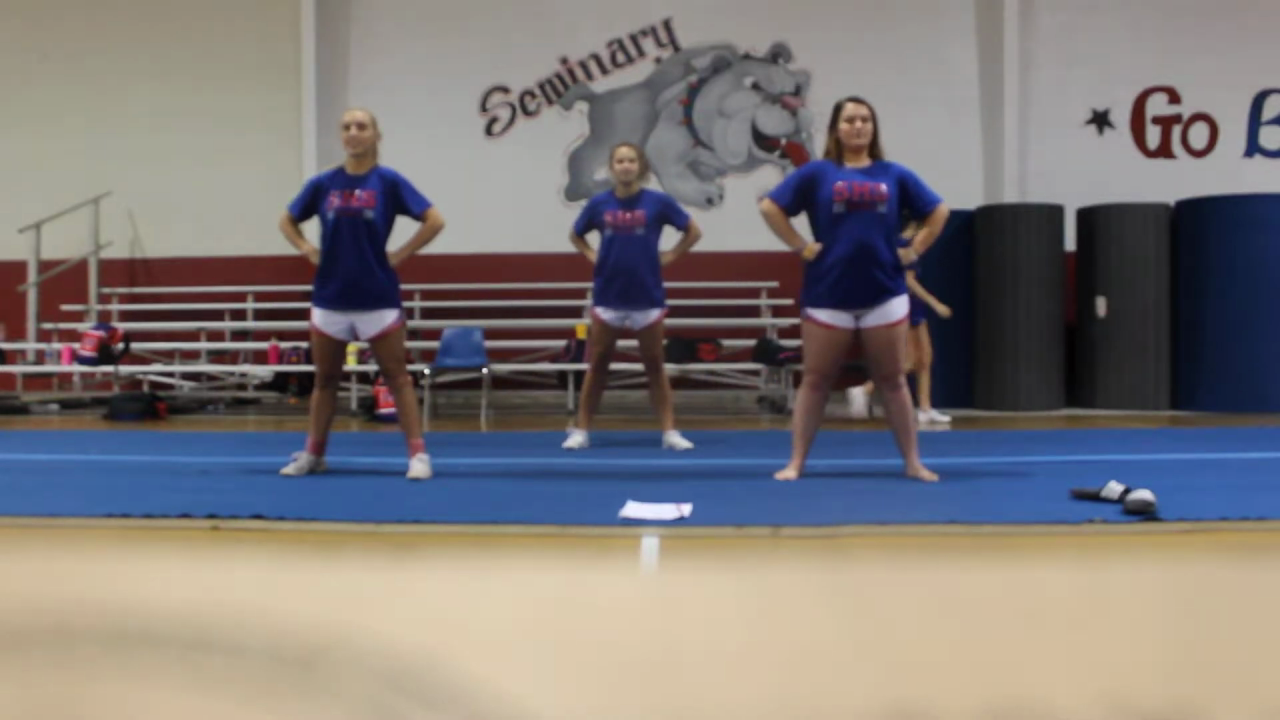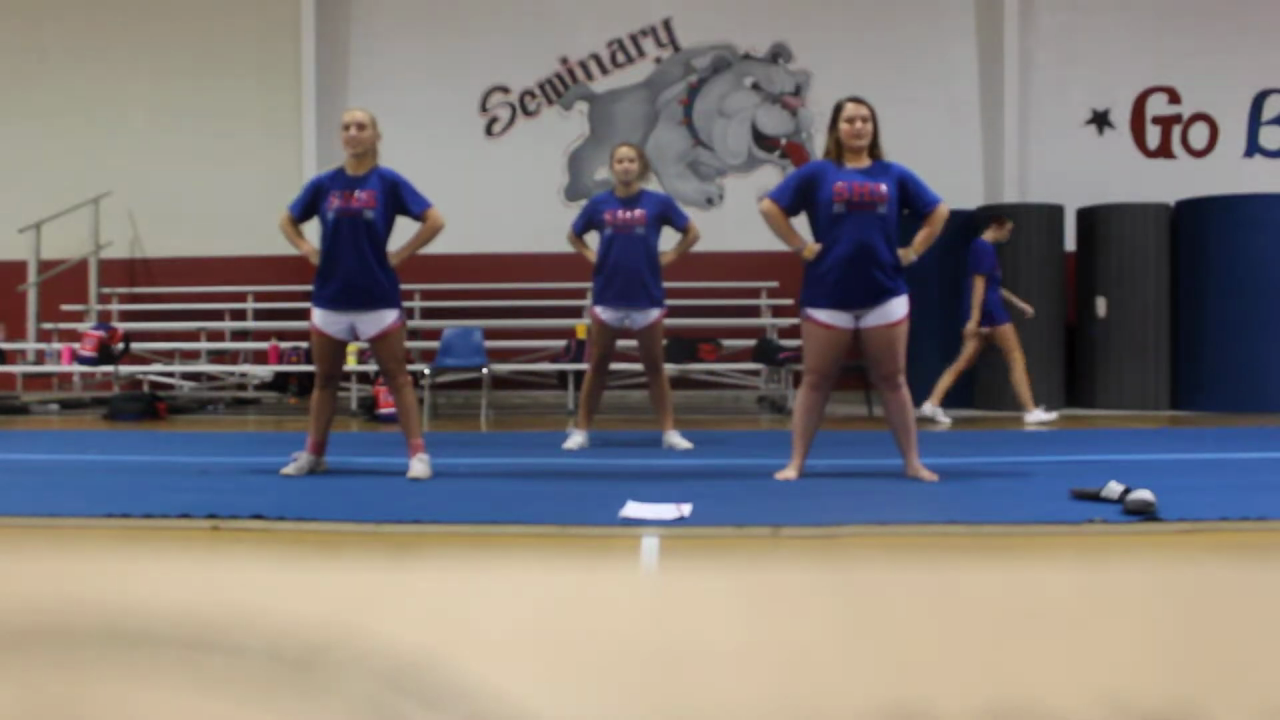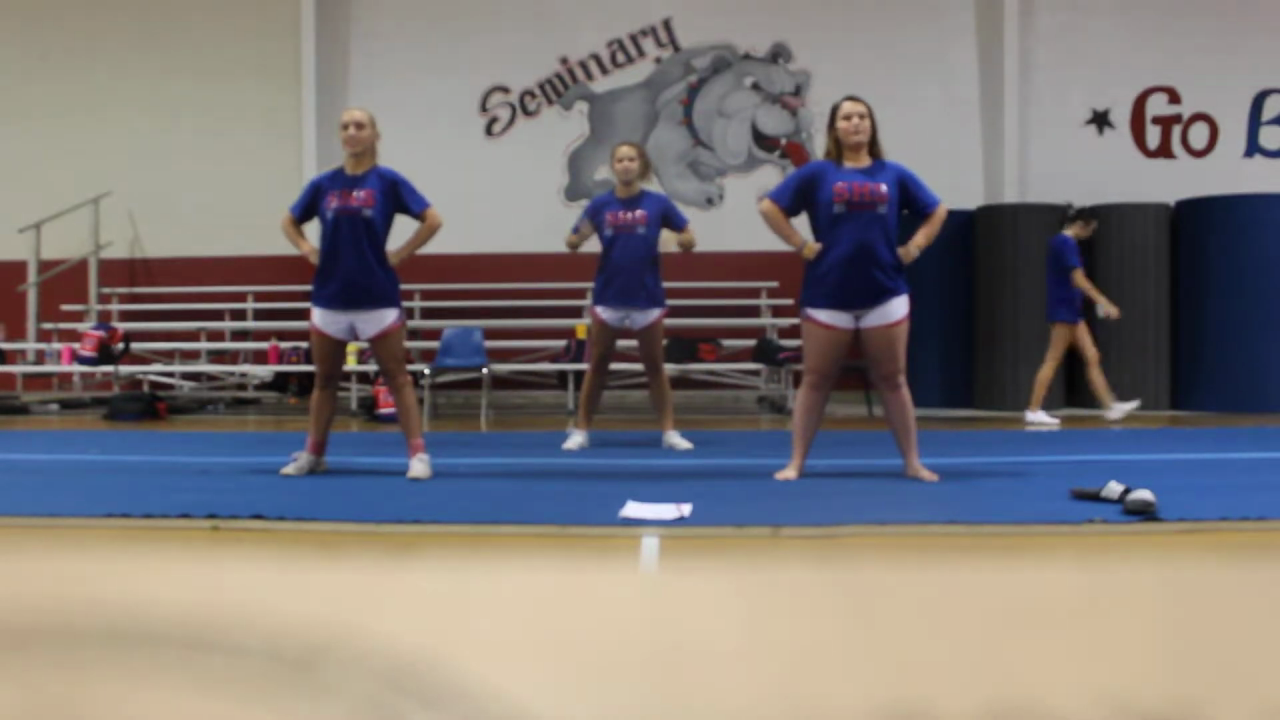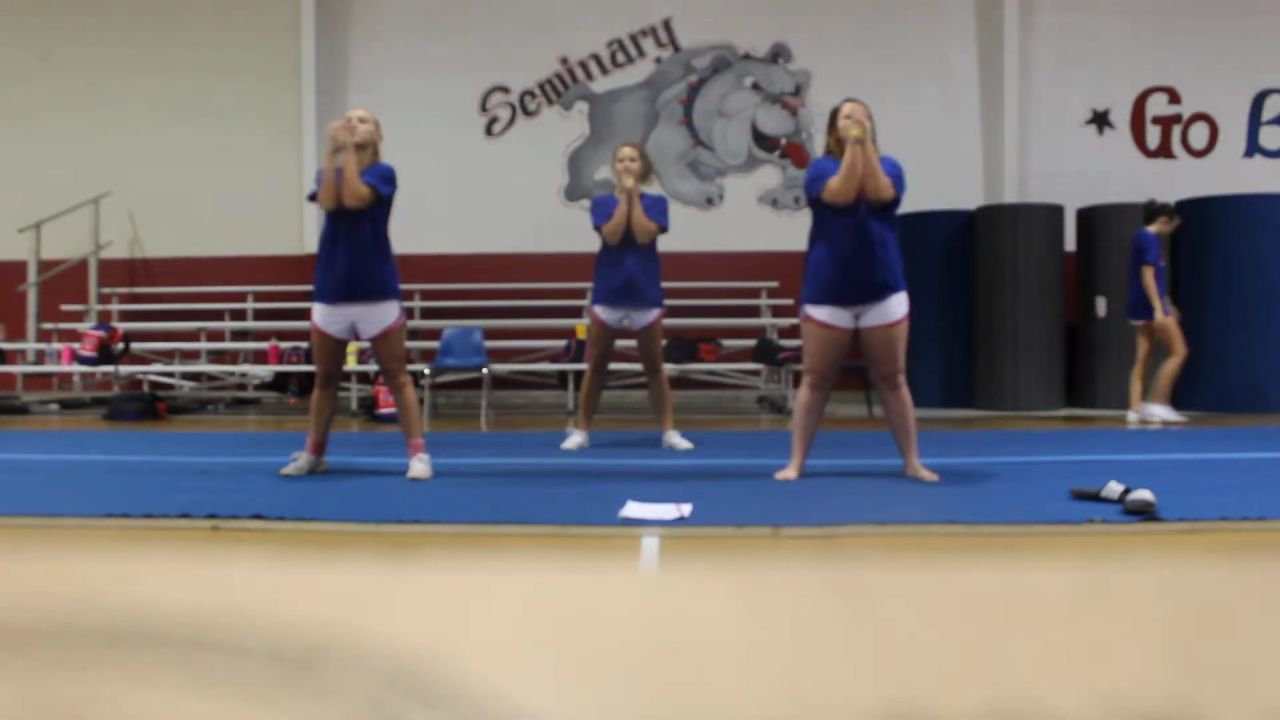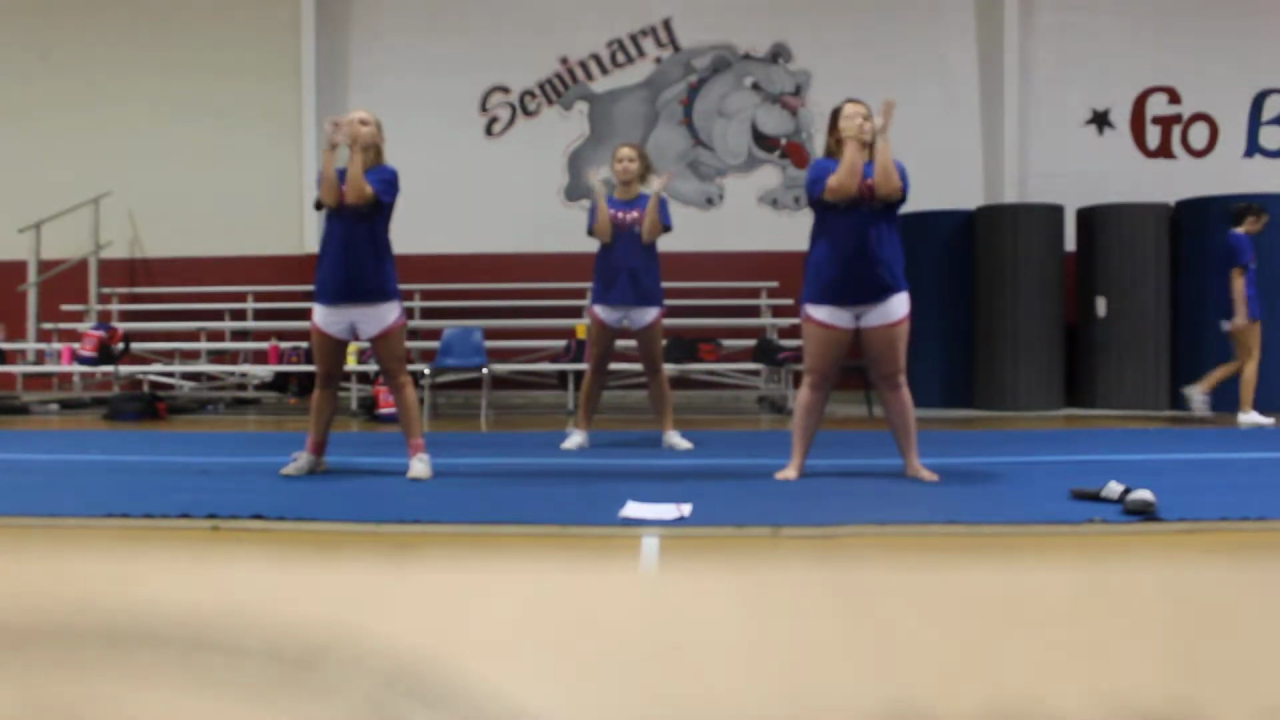
dt=0.4s
person 1, frame 1
left shoulder: (895, 174)
right shoulder: (817, 173)
left elbow: (938, 211)
right elbow: (770, 207)
left wrist: (913, 251)
right wrist: (801, 247)
left hip: (885, 294)
right hip: (828, 295)
left knee: (892, 381)
right knee: (816, 381)
left ankle: (913, 462)
right ankle: (796, 462)
person 1, frame 2
left shoulder: (894, 175)
right shoulder: (816, 173)
left elbow: (938, 211)
right elbow: (769, 207)
left wrist: (912, 252)
right wrist: (801, 247)
left hip: (884, 294)
right hip: (827, 295)
left knee: (892, 381)
right knee: (816, 381)
left ankle: (913, 462)
right ankle: (795, 462)
person 1, frame 3
left shoulder: (894, 174)
right shoulder: (817, 173)
left elbow: (936, 211)
right elbow: (769, 207)
left wrist: (913, 249)
right wrist: (802, 246)
left hip: (885, 294)
right hip: (828, 295)
left knee: (893, 381)
right knee: (816, 381)
left ankle: (913, 462)
right ankle: (796, 462)
person 1, frame 4
left shoulder: (888, 165)
right shoulder: (824, 165)
left elbow: (881, 192)
right elbow: (842, 194)
left wrist: (867, 141)
right wrist: (851, 141)
left hip: (884, 291)
right hip: (827, 292)
left knee: (891, 379)
right knee: (816, 380)
left ankle: (912, 462)
right ankle: (795, 462)
person 1, frame 5
left shoulder: (890, 164)
right shoulder: (823, 167)
left elbow: (889, 191)
right elbow: (843, 189)
left wrist: (882, 135)
right wrist: (851, 139)
left hip: (885, 291)
right hip: (828, 292)
left knee: (893, 380)
right knee: (816, 380)
left ankle: (912, 462)
right ankle: (796, 462)
person 2, frame 1
left shoulder: (389, 181)
right shoulder: (323, 183)
left elbow: (434, 220)
right elbow: (287, 221)
left wrist: (400, 255)
right wrist: (309, 251)
left hip: (378, 298)
right hip: (330, 298)
left knee: (397, 377)
right knee: (325, 379)
left ankle: (418, 453)
right ankle: (312, 453)
person 2, frame 2
left shoulder: (389, 182)
right shoulder: (323, 184)
left elbow: (434, 220)
right elbow: (288, 221)
left wrist: (400, 255)
right wrist: (309, 252)
left hip: (378, 298)
right hip: (330, 298)
left knee: (397, 378)
right knee: (325, 379)
left ankle: (418, 453)
right ankle: (312, 453)
person 2, frame 3
left shoulder: (388, 181)
right shoulder: (323, 184)
left elbow: (432, 219)
right elbow: (290, 222)
left wrist: (400, 254)
right wrist: (309, 251)
left hip: (378, 298)
right hip: (330, 298)
left knee: (397, 378)
right knee: (325, 380)
left ankle: (418, 454)
right ankle: (312, 454)
person 2, frame 4
left shoulder: (383, 172)
right shoulder: (330, 174)
left elbow: (354, 198)
right elbow: (328, 203)
left wrist: (350, 152)
right wrist: (332, 152)
left hip: (378, 293)
right hip: (331, 293)
left knee: (397, 376)
right knee: (325, 379)
left ankle: (418, 453)
right ankle: (312, 453)
person 2, frame 5
left shoulder: (385, 175)
right shoulder: (334, 174)
left elbow: (357, 195)
right elbow: (330, 199)
left wrist: (356, 148)
right wrist: (330, 147)
left hip: (377, 294)
right hip: (331, 294)
left knee: (397, 376)
right knee: (325, 379)
left ankle: (418, 454)
right ankle: (312, 453)
person 3, frame 1
left shoulder: (658, 202)
right shoulder: (598, 203)
left elbow: (693, 231)
right elbow: (576, 235)
left wrist: (668, 256)
right wrist: (593, 257)
left hip: (647, 297)
right hip: (607, 297)
left knee: (655, 366)
right knee: (597, 366)
left ankle: (669, 432)
right ankle: (580, 430)
person 3, frame 2
left shoulder: (658, 202)
right shoulder: (598, 203)
left elbow: (692, 233)
right elbow: (574, 236)
left wrist: (668, 257)
right wrist: (592, 257)
left hip: (646, 297)
right hip: (607, 297)
left knee: (655, 366)
right knee: (597, 366)
left ankle: (670, 432)
right ankle: (580, 430)
person 3, frame 3
left shoulder: (658, 203)
right shoulder: (600, 204)
left elbow: (689, 241)
right elbow: (572, 243)
left wrist: (681, 241)
right wrist: (580, 237)
left hip: (647, 297)
right hip: (608, 296)
left knee: (655, 367)
right knee: (597, 366)
left ankle: (670, 432)
right ankle: (580, 431)
person 3, frame 4
left shoulder: (656, 202)
right shoulder: (602, 202)
left elbow: (644, 237)
right elbow: (612, 236)
left wrist: (635, 196)
right wrist: (623, 197)
left hip: (645, 296)
right hip: (607, 295)
left knee: (654, 366)
right knee: (596, 366)
left ankle: (669, 431)
right ankle: (580, 430)
person 3, frame 5
left shoulder: (654, 202)
right shoulder: (601, 202)
left elbow: (649, 236)
right elbow: (603, 236)
left wrist: (654, 195)
right wrist: (600, 196)
left hip: (645, 295)
right hip: (607, 294)
left knee: (654, 366)
right knee: (596, 366)
left ankle: (669, 432)
right ankle: (580, 430)
person 4, frame 1
left shoulder: (902, 246)
right shoulder: (905, 246)
right elbow: (908, 281)
right wrist: (935, 303)
left hip: (913, 312)
right hip: (907, 310)
left knee: (926, 360)
right knee: (910, 363)
left ankle: (925, 410)
right ankle: (864, 391)
person 4, frame 2
left shoulder: (982, 247)
right shoulder: (986, 248)
right elbow: (979, 285)
left wrist: (1018, 303)
right wrist: (974, 318)
left hip: (989, 311)
right hip: (992, 311)
left knee: (963, 362)
right knee: (1017, 360)
left ankle: (932, 404)
right ankle: (1030, 411)
person 4, frame 3
left shoulder: (1060, 241)
right shoulder: (1066, 243)
right elbow: (1078, 279)
right wrist: (1105, 303)
left hip: (1067, 309)
right hip: (1064, 309)
left knee: (1093, 358)
right knee: (1052, 361)
left ankle: (1111, 407)
right ankle: (1034, 410)
person 4, frame 4
left shoulder: (1143, 238)
right shoulder: (1149, 239)
right elbow: (1147, 276)
left wrist: (1168, 304)
right wrist: (1158, 308)
left hip: (1142, 306)
right hip: (1150, 306)
left knee: (1142, 359)
right knee: (1179, 352)
left ankle: (1136, 409)
right ankle: (1155, 403)
person 4, frame 5
left shoulder: (1233, 239)
right shoulder: (1241, 240)
right elbow: (1238, 278)
right wrist: (1241, 312)
left hip: (1239, 307)
right hip: (1243, 306)
left knee: (1242, 360)
right knee: (1251, 358)
left ankle: (1200, 389)
right ankle: (1246, 412)
